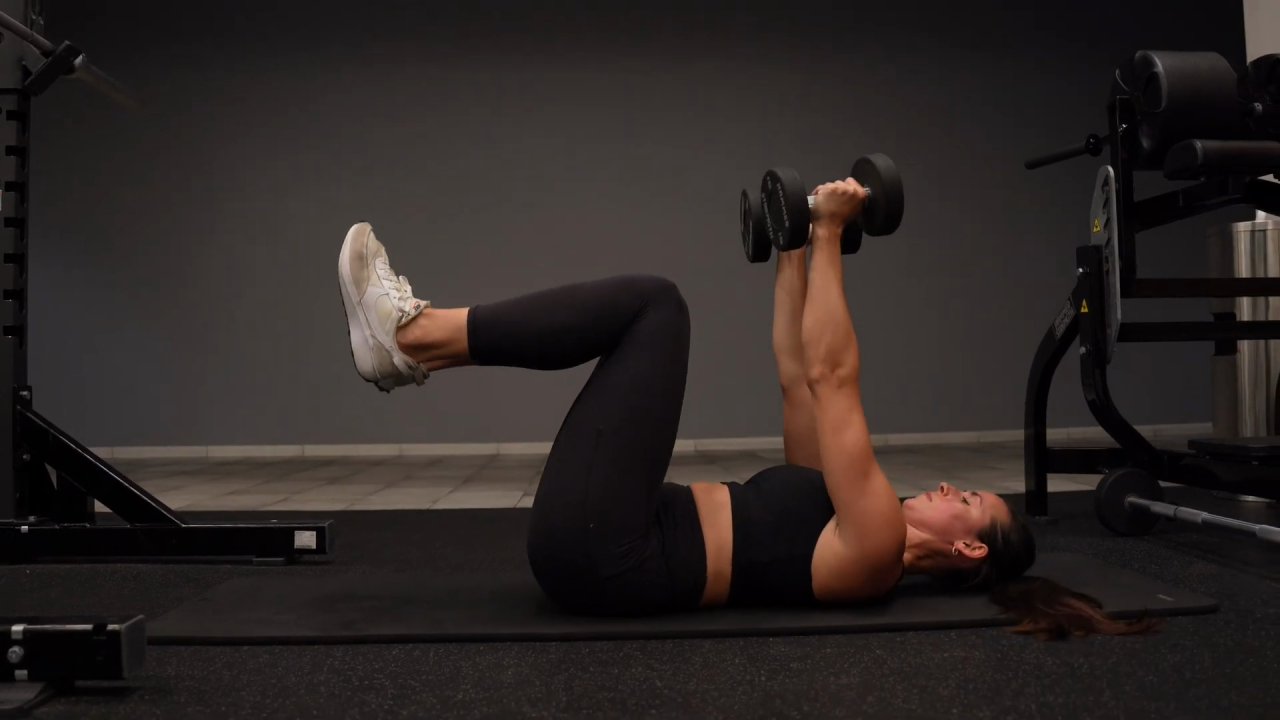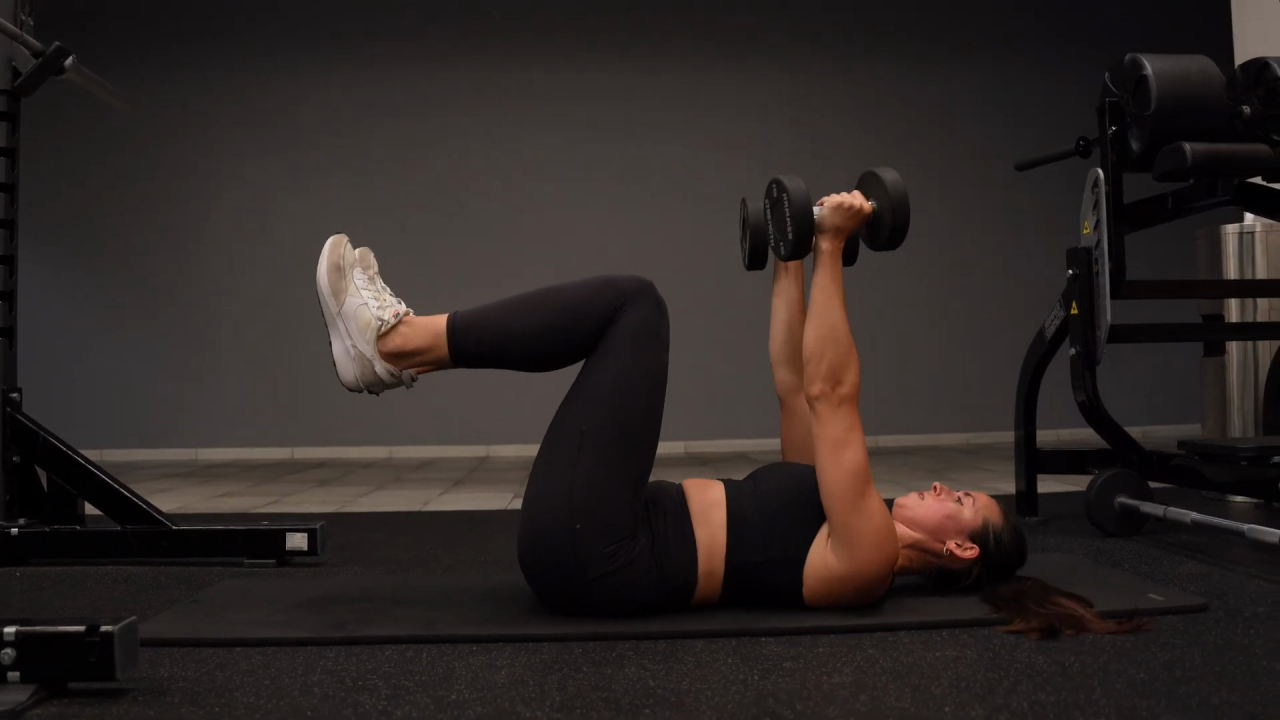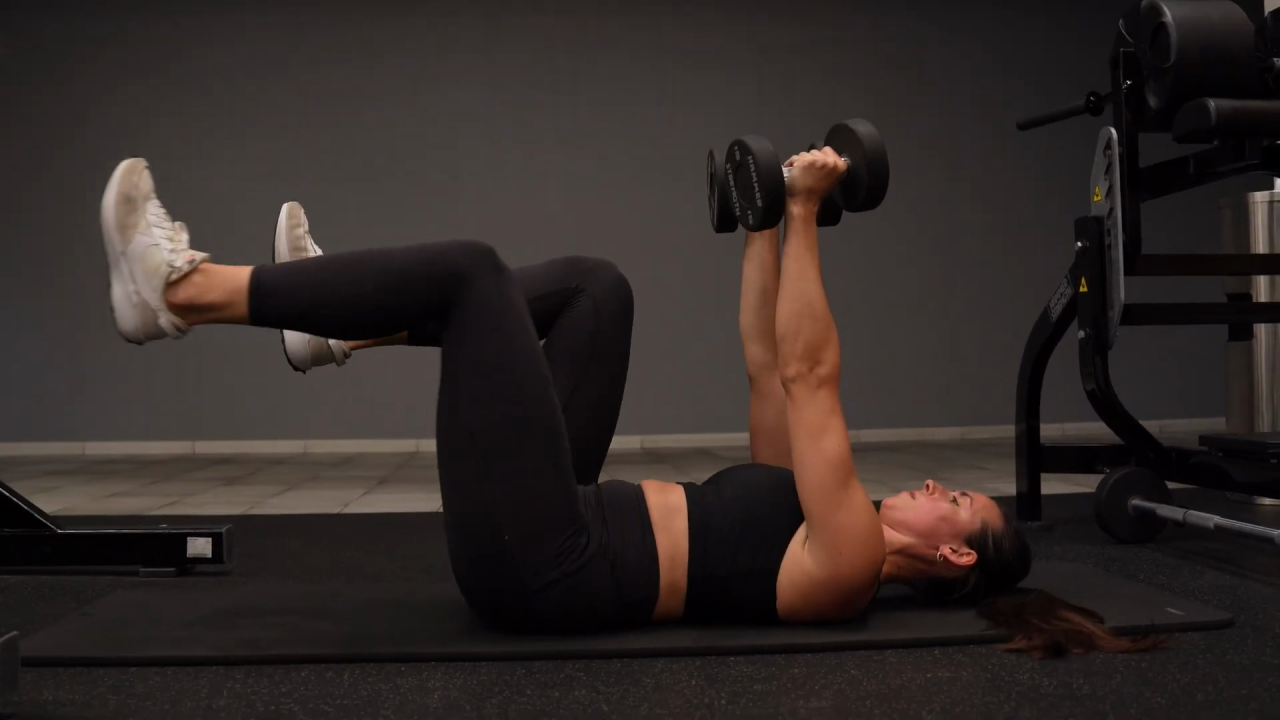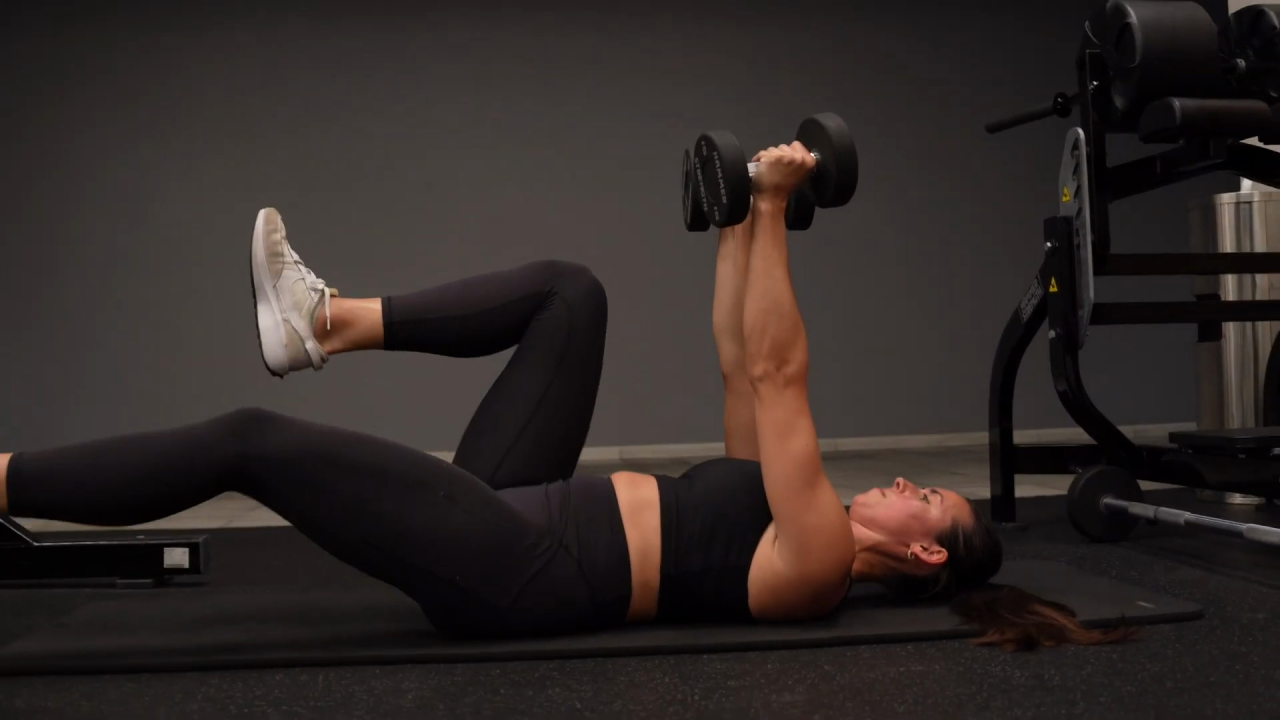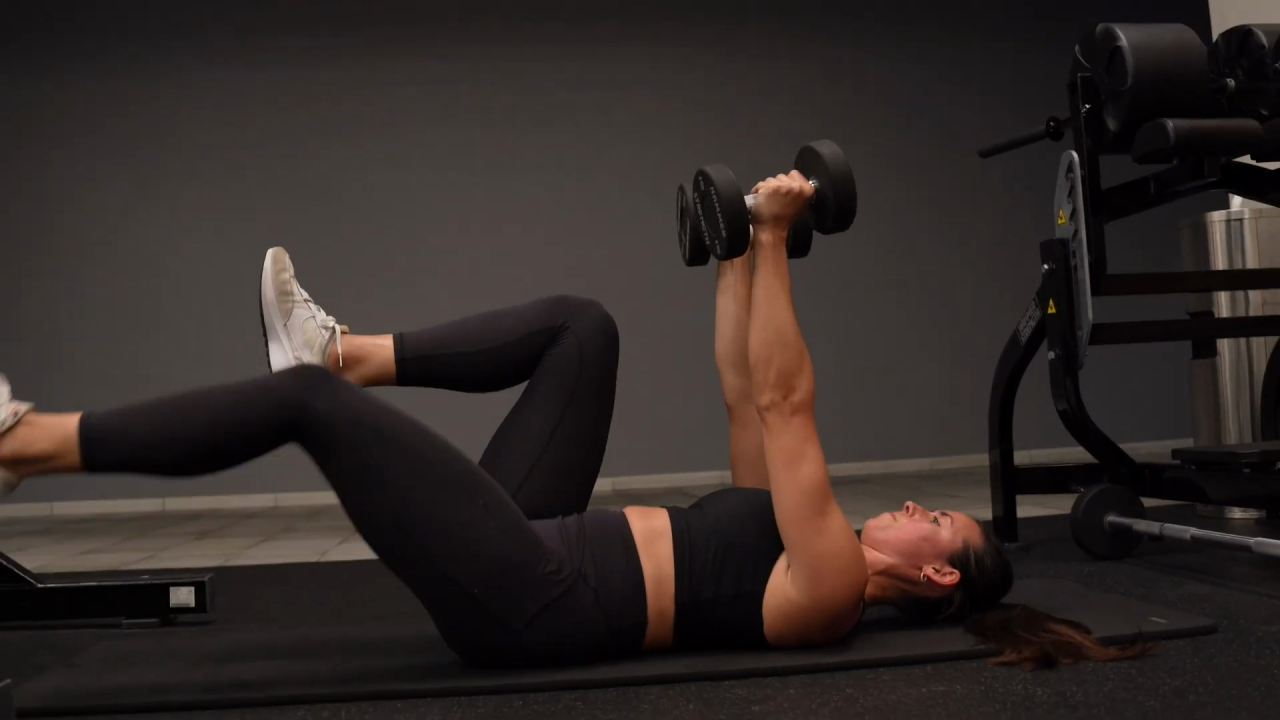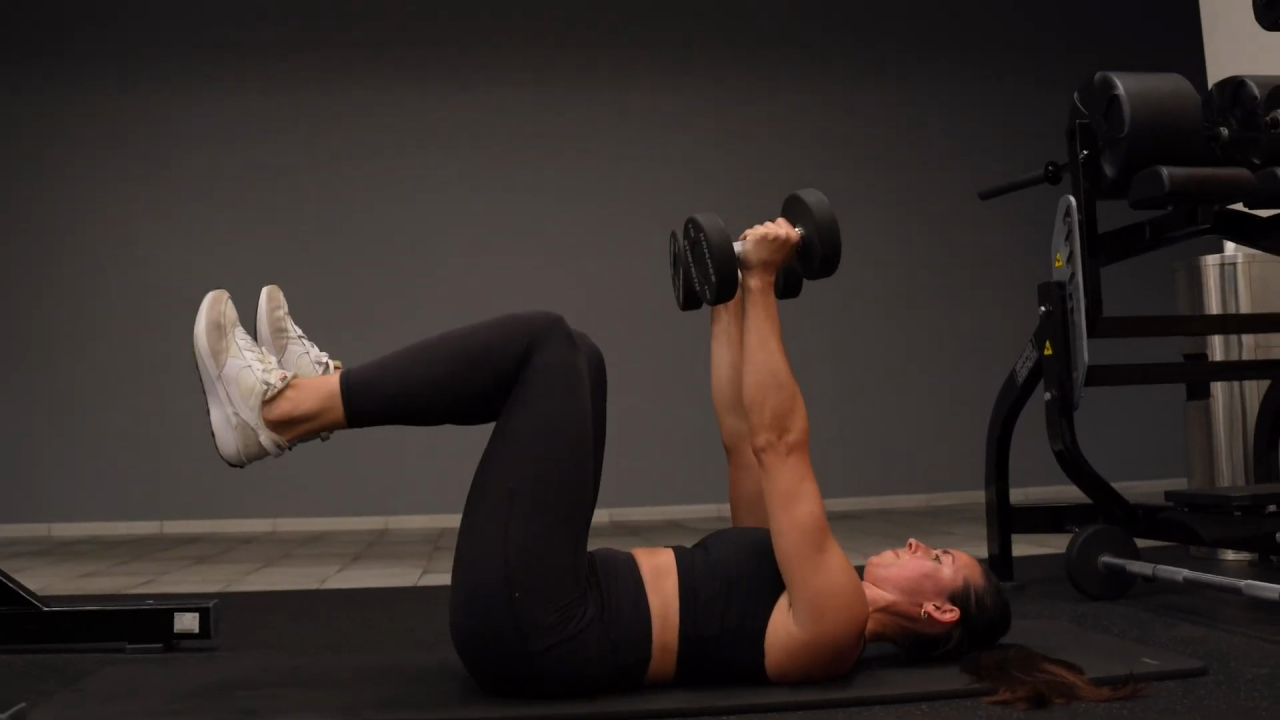
dt=0.5s
person 1, frame 1
left shoulder: (874, 549)
right shoulder: (846, 522)
left elbow: (833, 380)
right elbow: (796, 376)
left wrist: (829, 236)
right wrist: (792, 250)
left hip: (600, 555)
right hip: (600, 543)
left knee: (654, 303)
right knee: (645, 317)
left ankle: (413, 334)
right ankle: (419, 341)
person 1, frame 2
left shoulder: (866, 558)
right shoulder: (837, 525)
left elbow: (830, 396)
right elbow: (792, 382)
left wrist: (831, 250)
right wrist: (790, 259)
left hip: (589, 553)
right hip: (590, 544)
left knee: (632, 305)
right knee: (630, 315)
left ankle: (398, 344)
right ankle: (406, 344)
person 1, frame 3
left shoulder: (850, 563)
right shoulder: (822, 523)
left elbow: (810, 376)
right elbow: (766, 362)
left wrist: (806, 215)
right wrist: (767, 223)
left hip: (542, 570)
right hip: (559, 538)
left knee: (475, 268)
right knee: (593, 284)
left ankle: (182, 291)
right ankle: (351, 320)
person 1, frame 4
left shoulder: (819, 560)
right shoulder: (789, 523)
left elbow: (777, 378)
right elbow: (737, 362)
left wrist: (774, 213)
right wrist: (737, 222)
left hip: (503, 571)
right hip: (515, 520)
left knee: (253, 441)
right knee: (569, 291)
right ankle: (326, 322)
person 1, frame 5
left shoulder: (830, 586)
right shoulder: (793, 544)
left elbow: (783, 404)
right elbow: (739, 392)
left wrist: (776, 241)
right wrist: (736, 253)
left hip: (522, 605)
right hip: (532, 562)
left knee: (320, 406)
right knee: (582, 325)
right ankle: (328, 359)
person 1, frame 6
left shoulder: (830, 625)
right shoulder: (802, 582)
left elbow: (778, 447)
right elbow: (739, 434)
left wrist: (764, 287)
right wrist: (729, 296)
left hip: (532, 629)
right hip: (536, 615)
left knee: (548, 340)
right knee: (573, 361)
left ankle: (280, 409)
right ankle: (324, 395)
